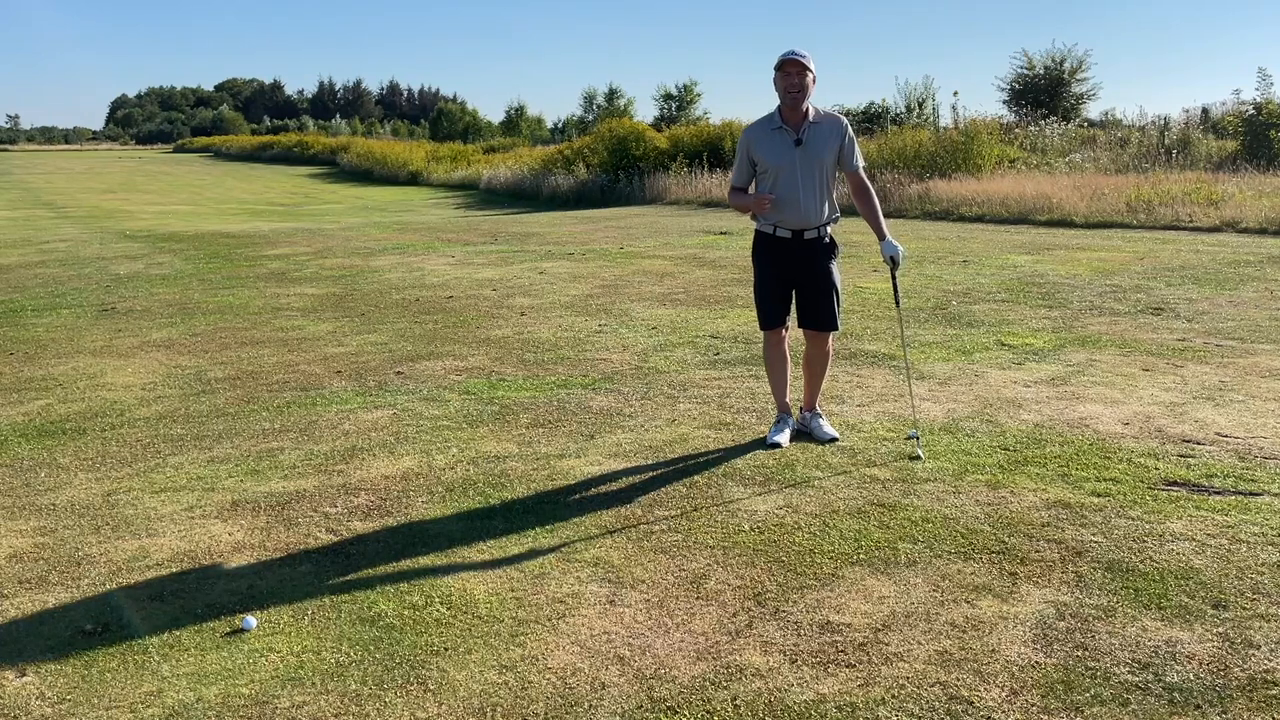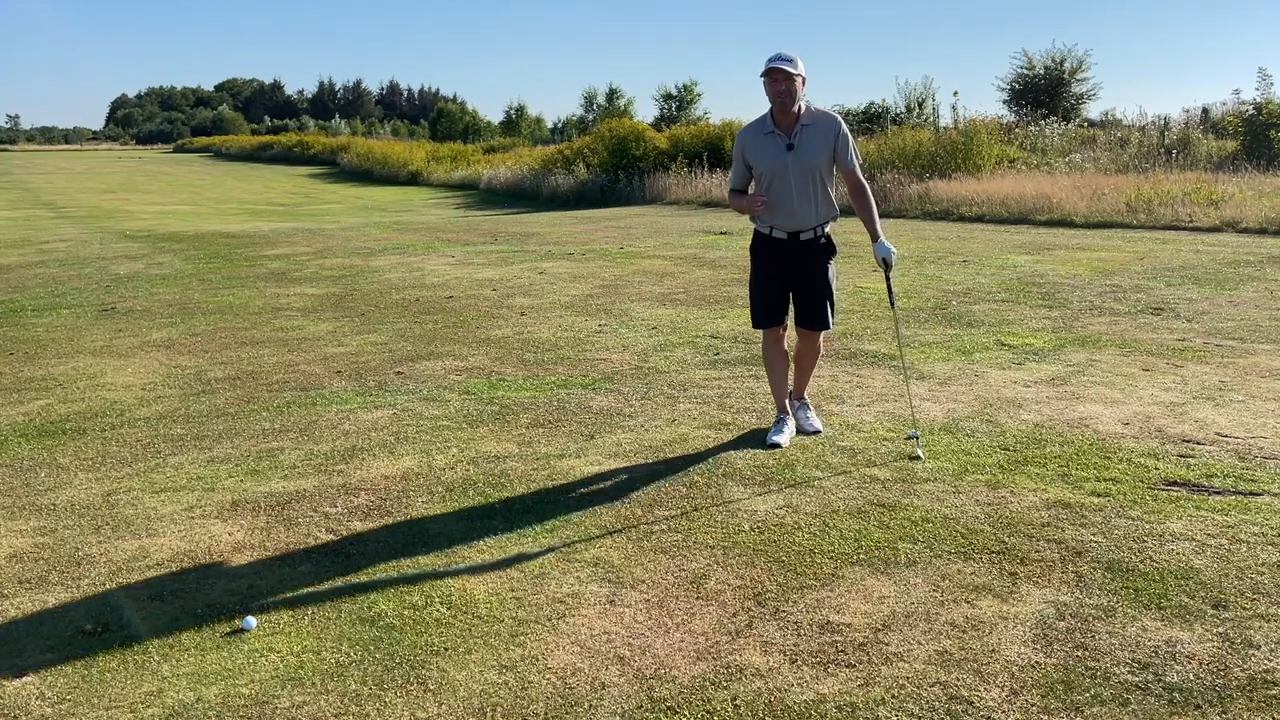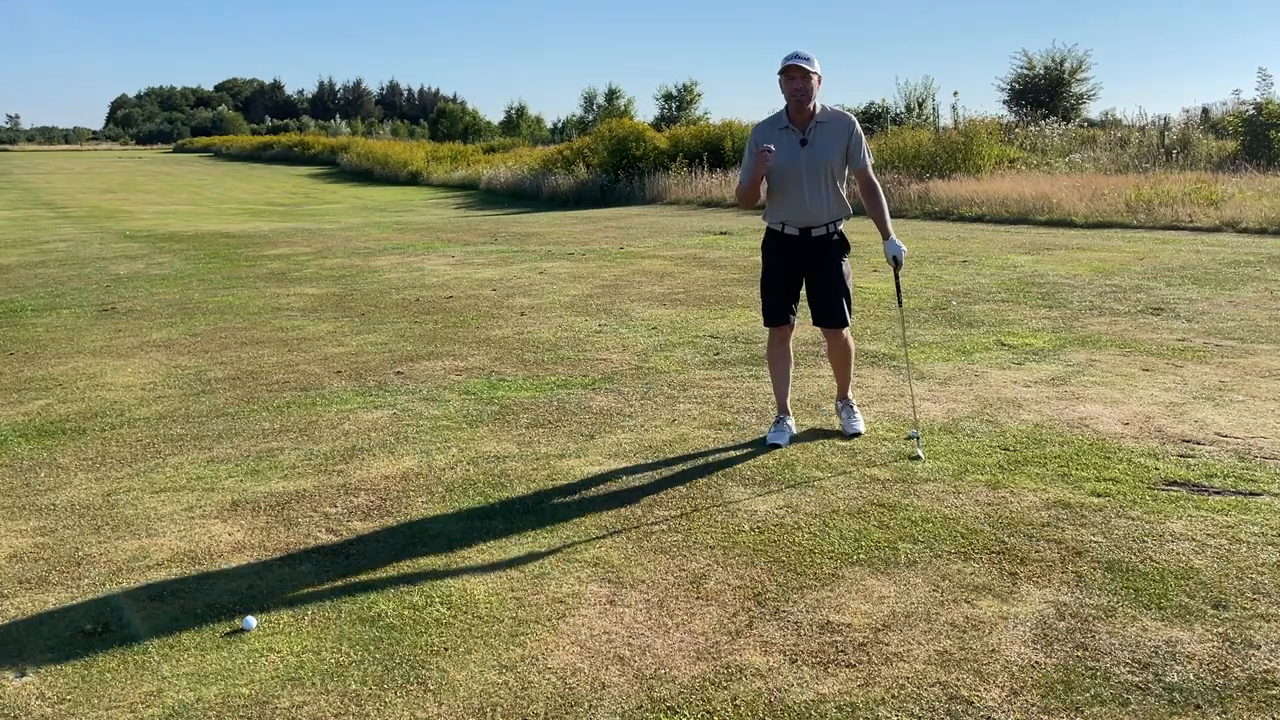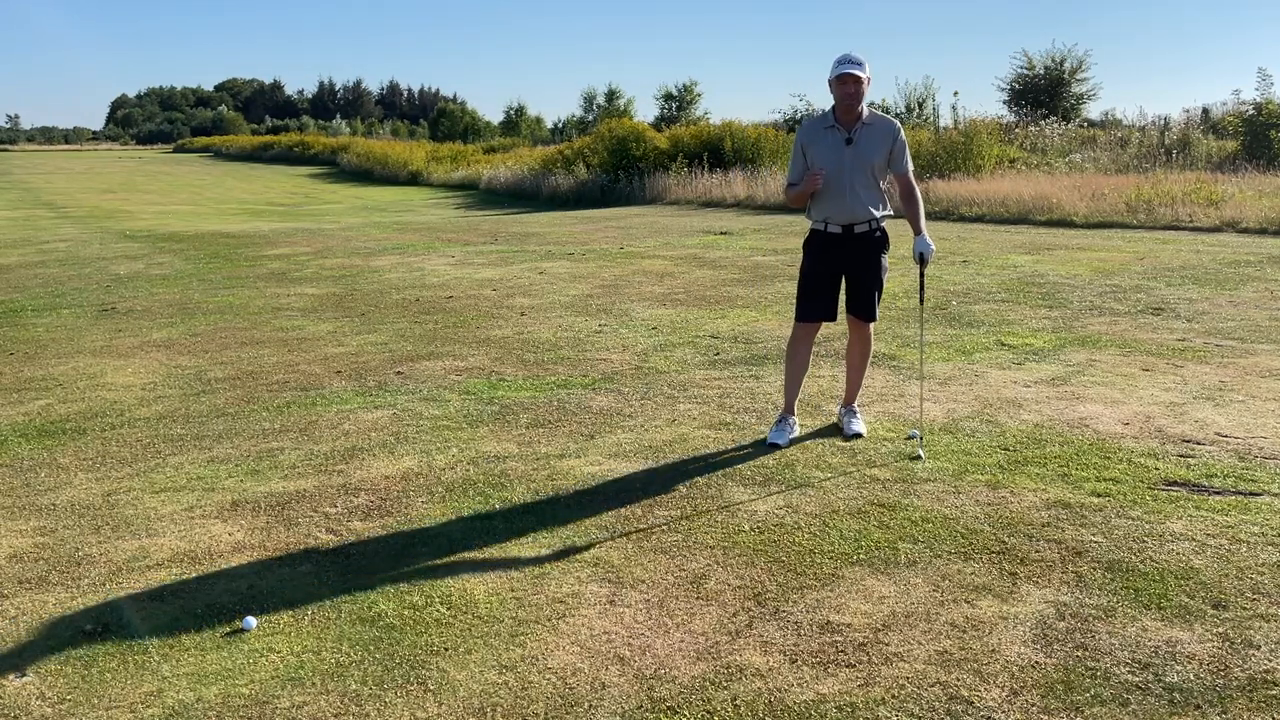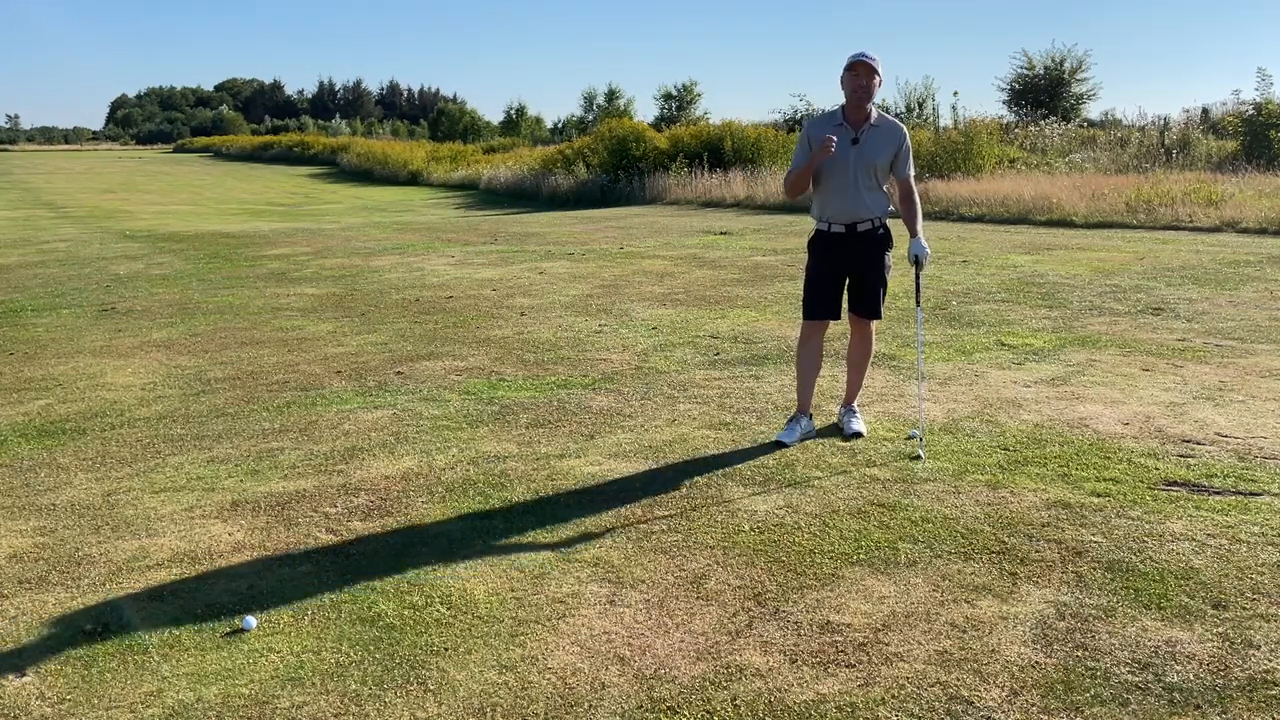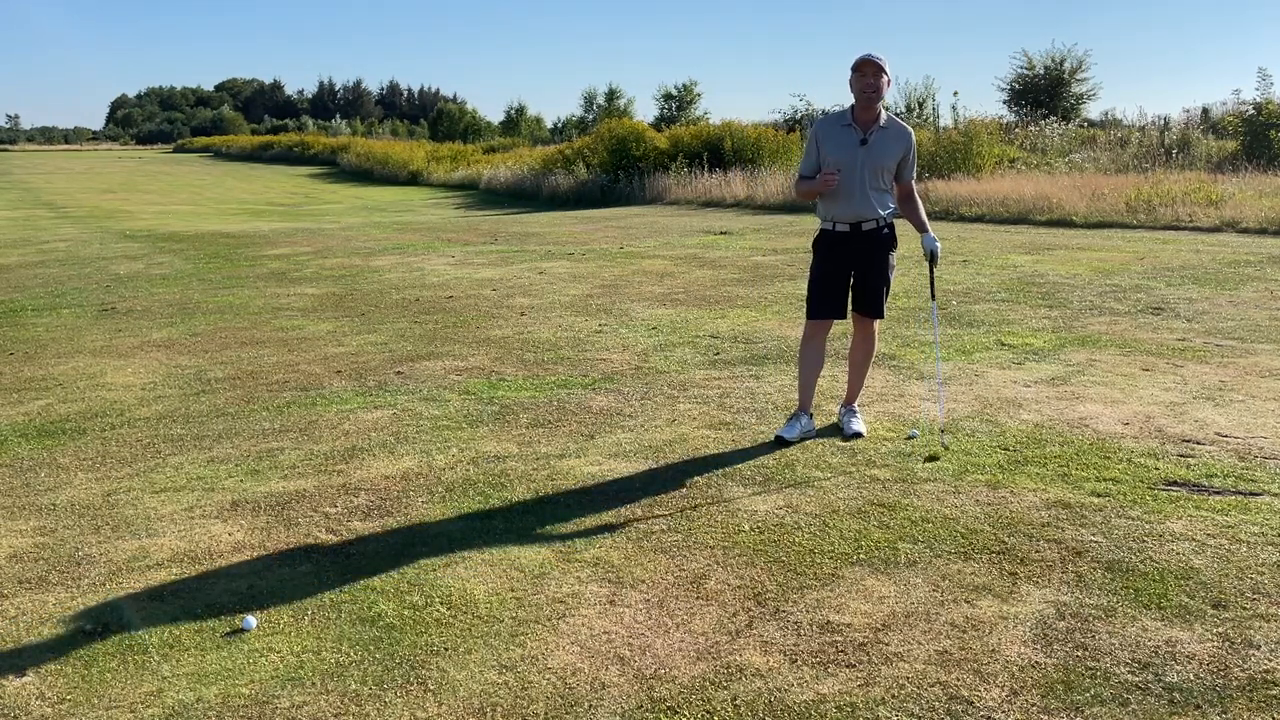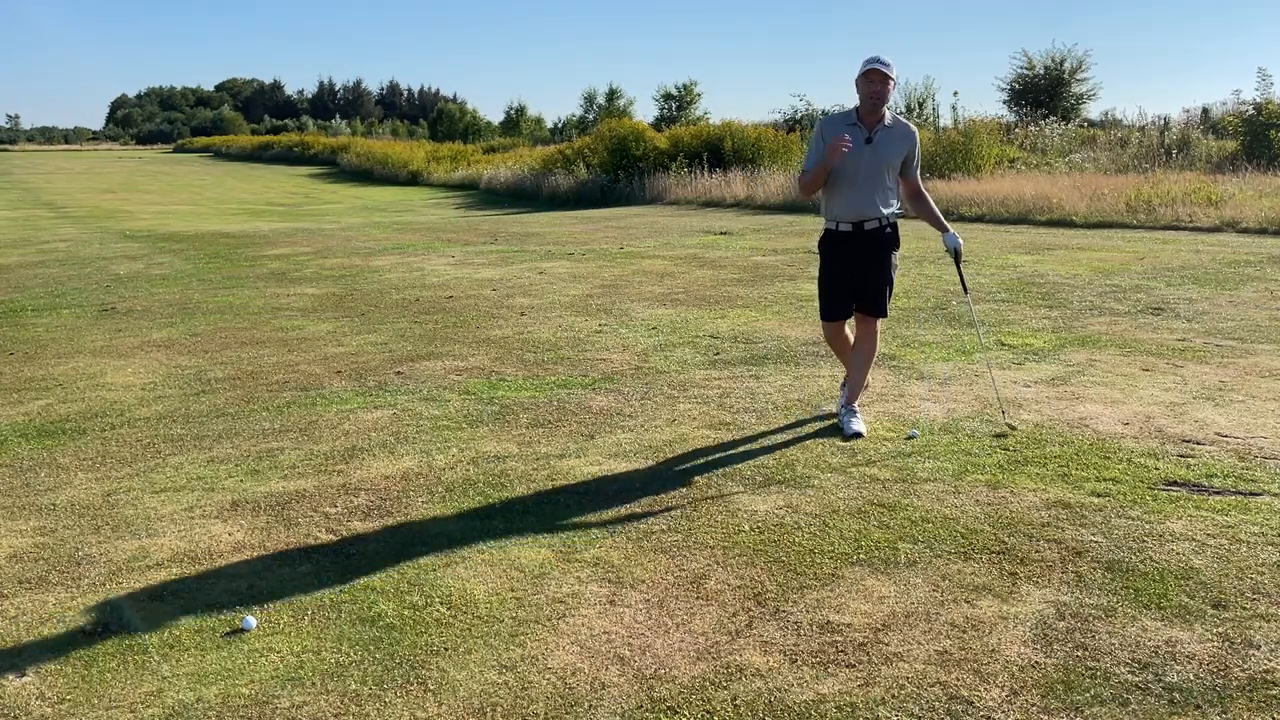
dt=0.7s
person 1, frame 1
left shoulder: (836, 127)
right shoulder: (754, 134)
left elbow: (859, 185)
right elbow: (735, 193)
left wrist: (884, 238)
right wrist: (751, 202)
left hip: (818, 244)
right hip: (772, 245)
left knee: (820, 335)
right knee: (774, 332)
left ankle: (811, 411)
right ankle: (784, 416)
person 1, frame 2
left shoulder: (831, 126)
right shoulder: (748, 137)
left elbow: (856, 184)
right elbow: (734, 192)
left wrist: (877, 239)
right wrist: (746, 203)
left hip: (815, 244)
right hip: (769, 245)
left knee: (811, 332)
right knee: (773, 332)
left ankle: (800, 397)
right ankle: (784, 416)
person 1, frame 3
left shoulder: (844, 126)
right shoulder: (762, 133)
left elbow: (867, 183)
right elbow: (745, 200)
left wrist: (888, 237)
right wrist: (757, 173)
left hip: (827, 241)
right hip: (781, 242)
left knee: (836, 330)
right knee: (779, 330)
left ankle: (845, 401)
right ankle: (784, 416)
person 1, frame 4
left shoulder: (889, 129)
right shoulder: (808, 131)
left elbow: (906, 185)
right elbow: (791, 196)
left wrist: (921, 234)
right wrist: (805, 188)
left hip: (868, 239)
right hip: (823, 239)
left knee: (861, 325)
right knee: (804, 327)
left ankle: (849, 407)
right ankle: (788, 415)
person 1, frame 5
left shoulder: (894, 132)
right shoulder: (815, 128)
left elbow: (907, 190)
right elbow: (791, 189)
left wrist: (916, 237)
right wrist: (815, 159)
left hip: (872, 238)
right hip: (828, 238)
left knee: (863, 324)
right knee: (813, 325)
left ankle: (850, 407)
right ankle: (803, 416)
person 1, frame 6
left shoulder: (901, 135)
right shoulder: (823, 128)
left elbow: (907, 194)
right elbow: (800, 187)
left wrist: (926, 232)
right wrist: (818, 185)
left hip: (877, 238)
right hip: (833, 237)
left knee: (866, 324)
right knee: (816, 326)
left ankle: (850, 407)
right ankle: (803, 415)
person 1, frame 7
left shoulder: (906, 134)
right shoulder: (828, 127)
left elbow: (914, 192)
right elbow: (805, 188)
left wrist: (945, 230)
right wrist: (827, 160)
left hip: (880, 237)
right hip: (837, 237)
left knee: (868, 323)
right knee: (832, 324)
left ankle: (850, 406)
right ankle: (854, 379)
